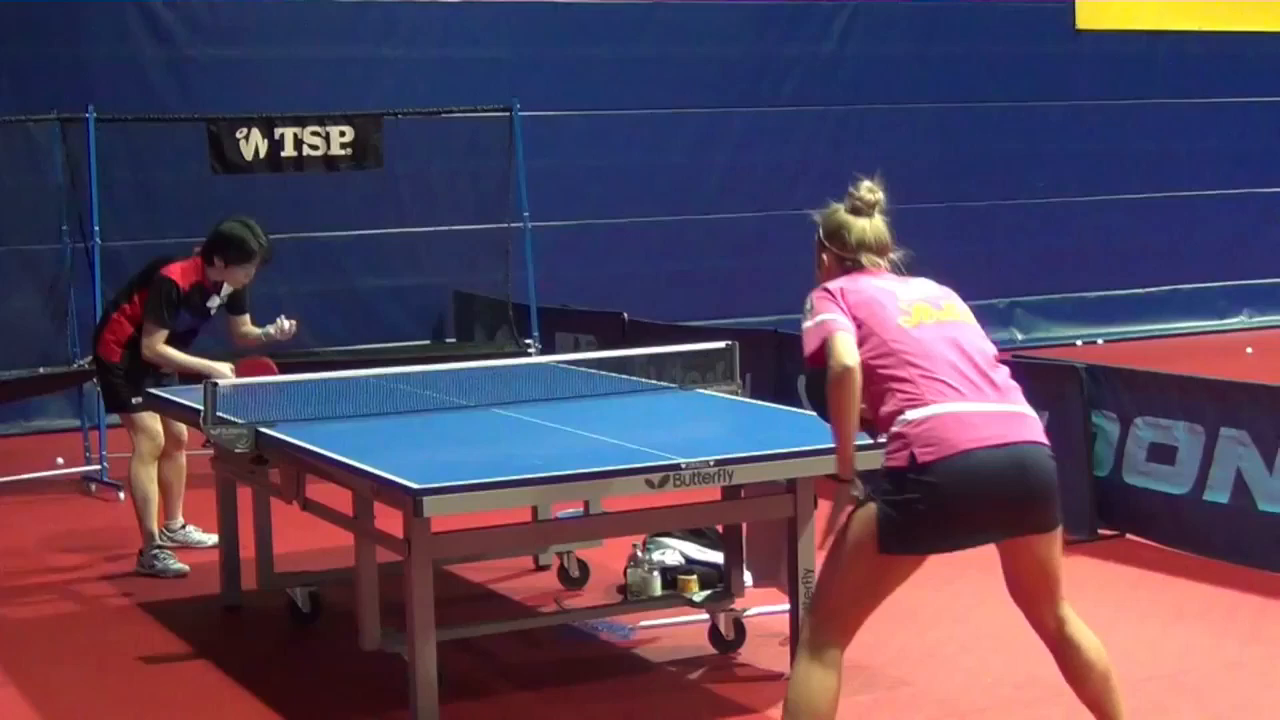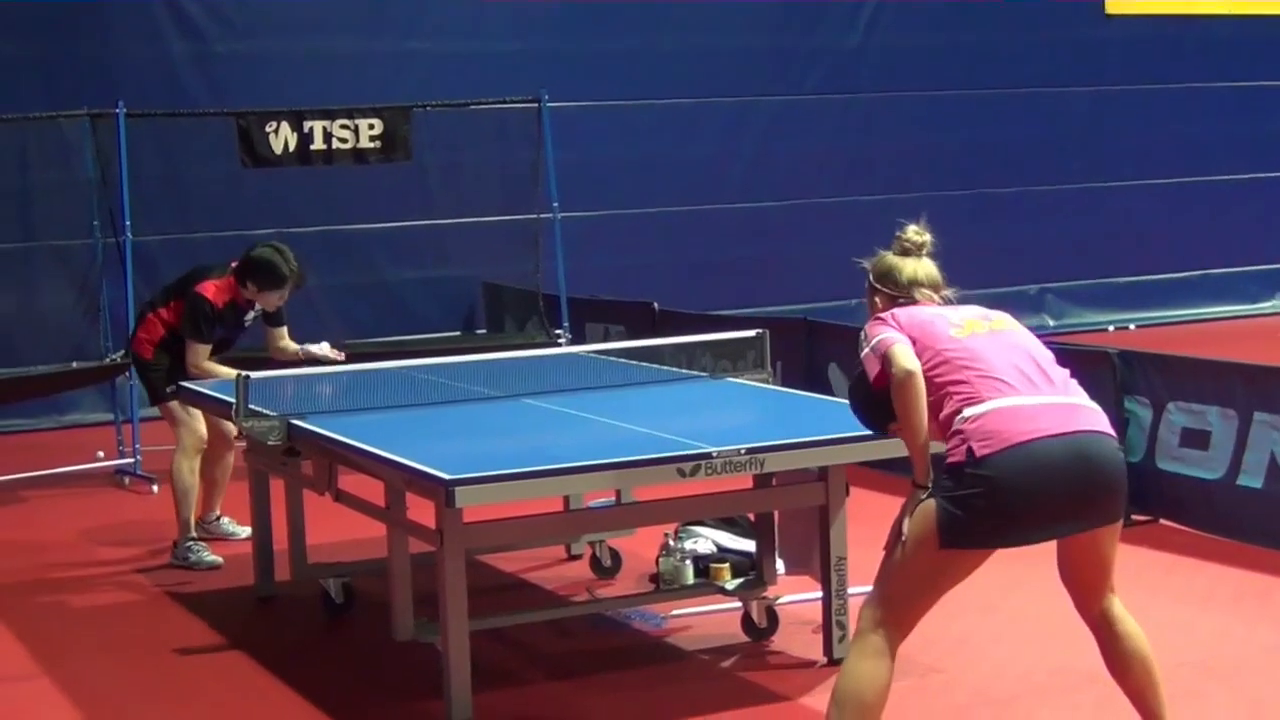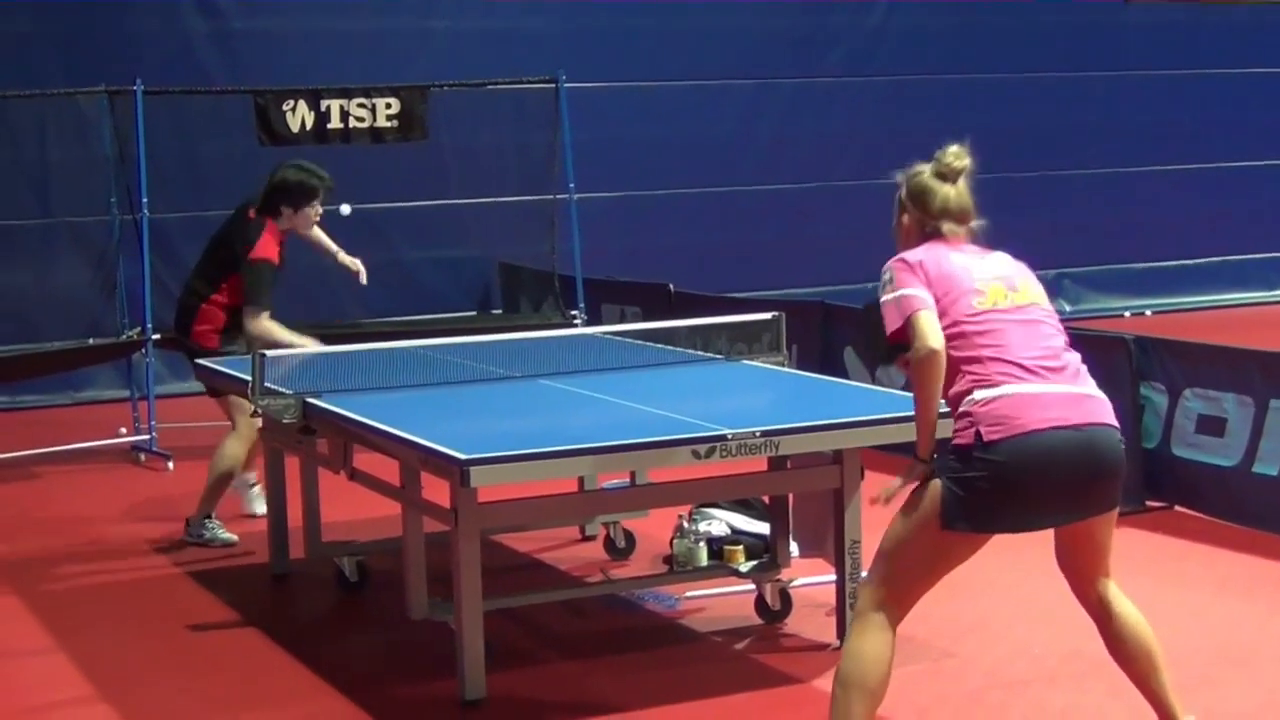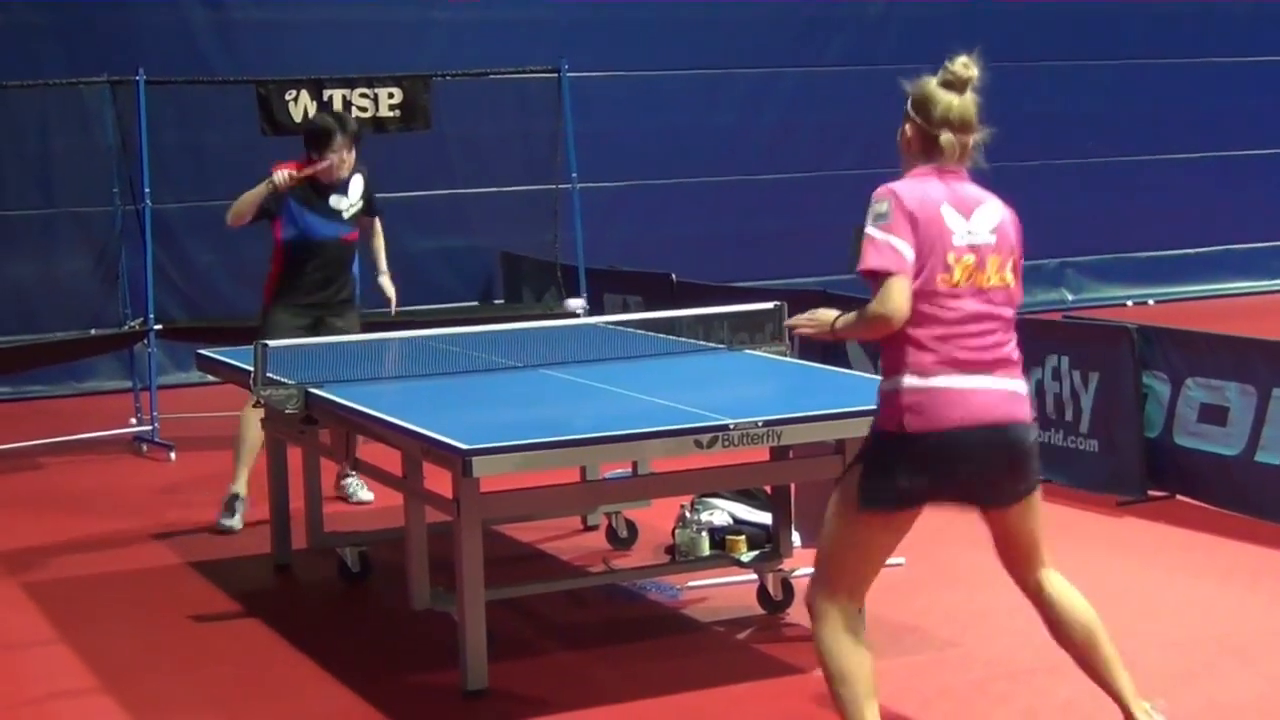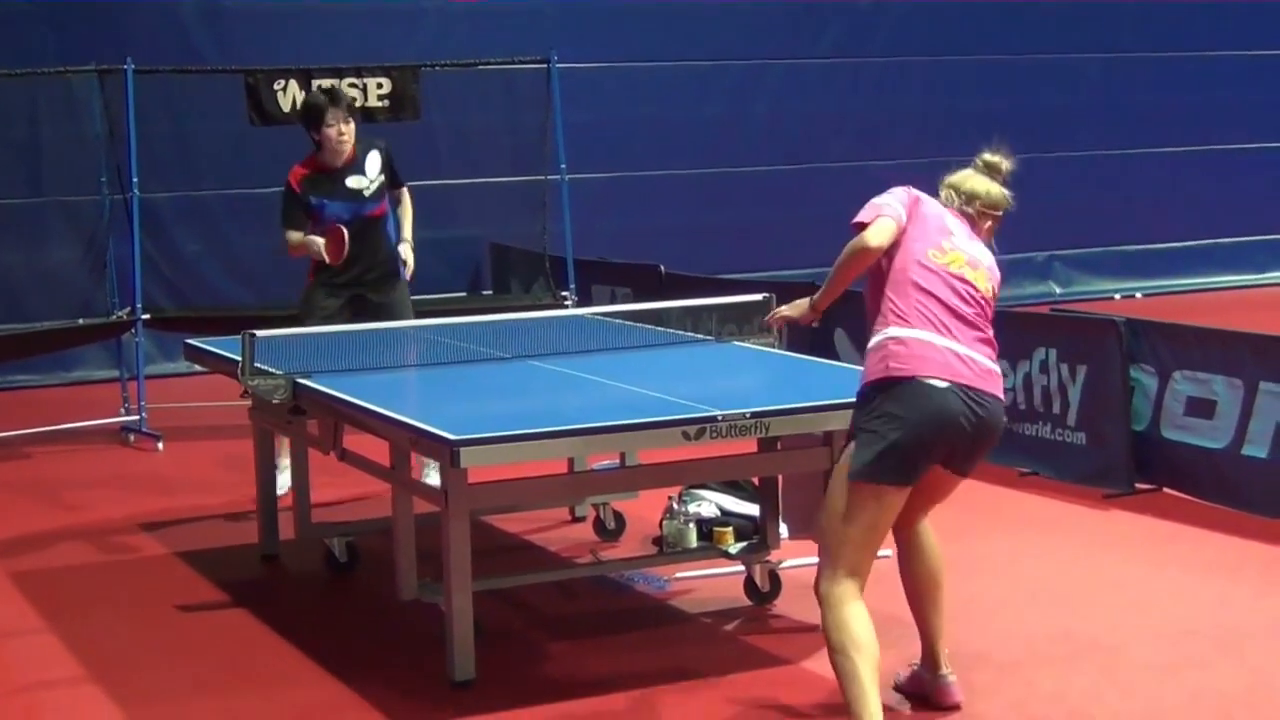
dt=0.5s
person 1, frame 1
left shoulder: (831, 296)
right shoulder: (937, 290)
left elbow: (844, 366)
left wrist: (848, 479)
left hip: (939, 461)
right hip: (1028, 451)
left knee: (823, 633)
right knee: (1052, 613)
person 1, frame 2
left shoulder: (885, 324)
right shoulder: (993, 315)
left elbow: (907, 372)
left wrist: (922, 482)
left hip: (1004, 460)
right hip: (1096, 445)
left knee: (880, 624)
right knee: (1100, 603)
person 1, frame 3
left shoulder: (908, 265)
right shoulder: (1012, 265)
left elbow: (929, 351)
left wrist: (923, 451)
left hip: (1007, 442)
right hip: (1095, 433)
left knee: (877, 604)
right knee: (1096, 588)
person 1, frame 4
left shoulder: (899, 197)
right shoulder: (1002, 213)
left elbow: (891, 312)
left wrist: (838, 325)
left hip: (921, 424)
right hip: (1007, 421)
left knee: (831, 600)
right knee: (1036, 574)
person 1, frame 5
left shoulder: (907, 199)
right shoulder: (985, 257)
left elbow: (872, 243)
left wrist: (815, 304)
left hip: (913, 389)
right hip: (983, 403)
left knee: (839, 582)
right knee: (906, 515)
right ankle: (934, 672)
person 2, frame 1
left shoulder: (231, 280)
right shoulder: (173, 280)
left elbow: (241, 334)
right elbow: (150, 347)
left wrist: (268, 334)
right wrist: (208, 367)
left hip: (156, 354)
right hip: (122, 351)
left knee: (176, 438)
right knee: (151, 441)
left ankle: (173, 526)
right ankle: (151, 549)
person 2, frame 2
left shoulder: (266, 292)
right shoulder: (208, 295)
left elbow: (279, 346)
right elbow: (197, 366)
left wrist: (307, 351)
left hip: (196, 353)
right hip: (158, 350)
left knee: (225, 434)
right knee: (194, 436)
left ankle: (210, 519)
right ankle: (185, 542)
person 2, frame 3
left shoulder: (271, 215)
right shoulder: (261, 253)
left elbow: (306, 227)
right elbow: (255, 325)
left wrist: (342, 258)
right wrist: (304, 344)
left hip: (234, 321)
right hip: (209, 330)
right knee: (249, 424)
left ankle: (245, 478)
right ankle: (200, 521)
person 2, frame 4
left shoulder: (358, 182)
right shoulder: (290, 179)
left elbow: (372, 223)
right elbow: (233, 220)
left wrist: (383, 273)
right wrist: (269, 187)
left hip: (339, 303)
right hip: (288, 303)
left ankle: (346, 474)
right ankle: (236, 494)
person 2, frame 5
left shoulder: (377, 155)
right shoulder: (300, 180)
left elbow: (402, 197)
right elbow: (291, 240)
left wrist: (406, 241)
right wrist: (309, 244)
left hip: (384, 279)
right hip: (330, 285)
left ankle: (425, 457)
right ankle: (285, 462)
